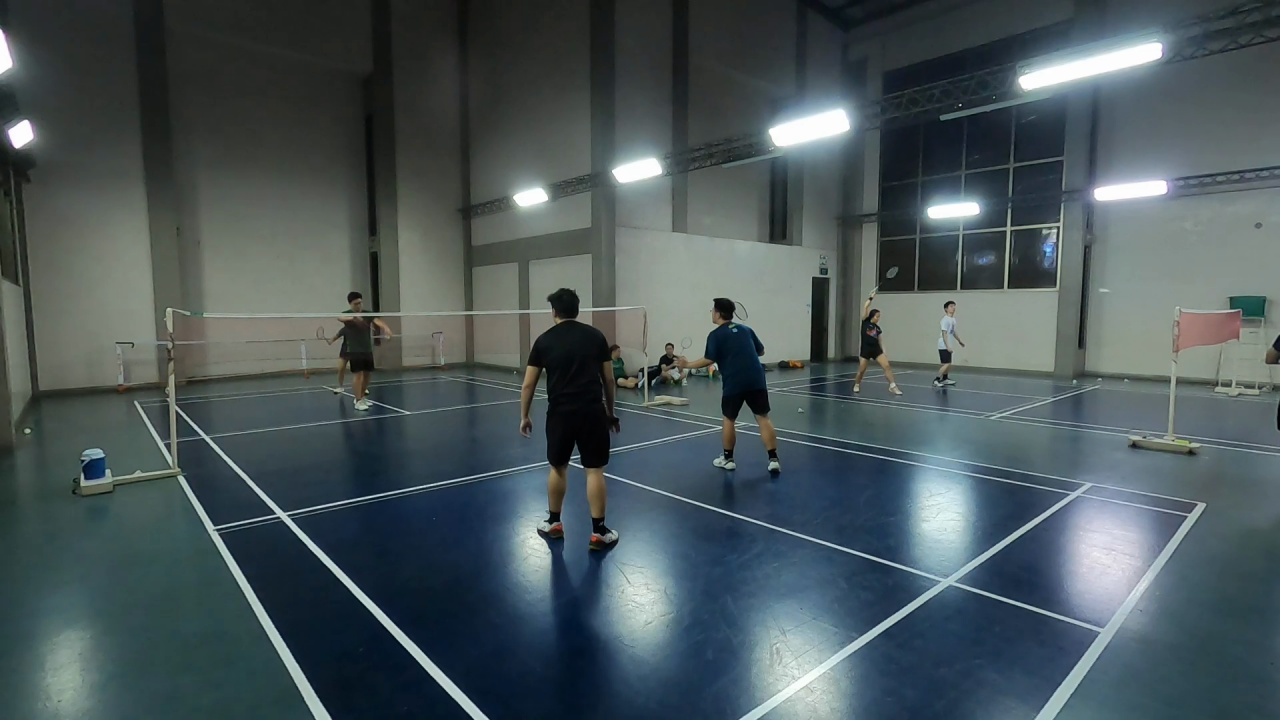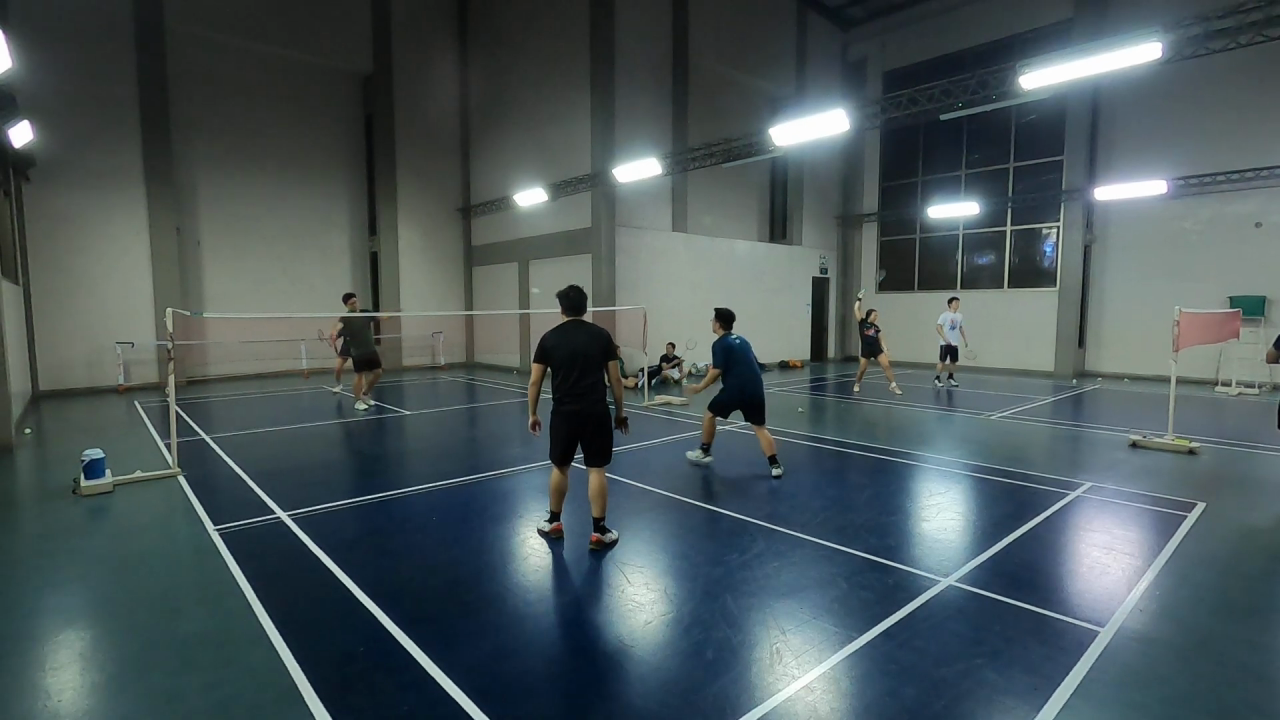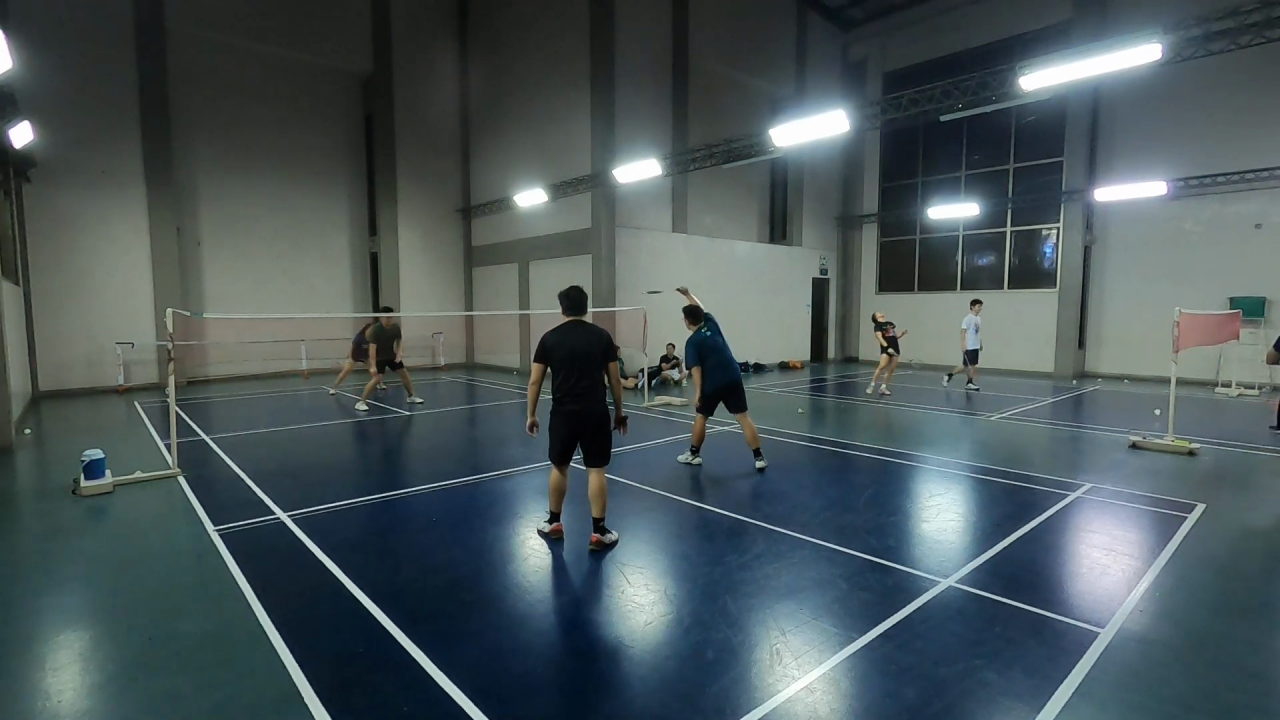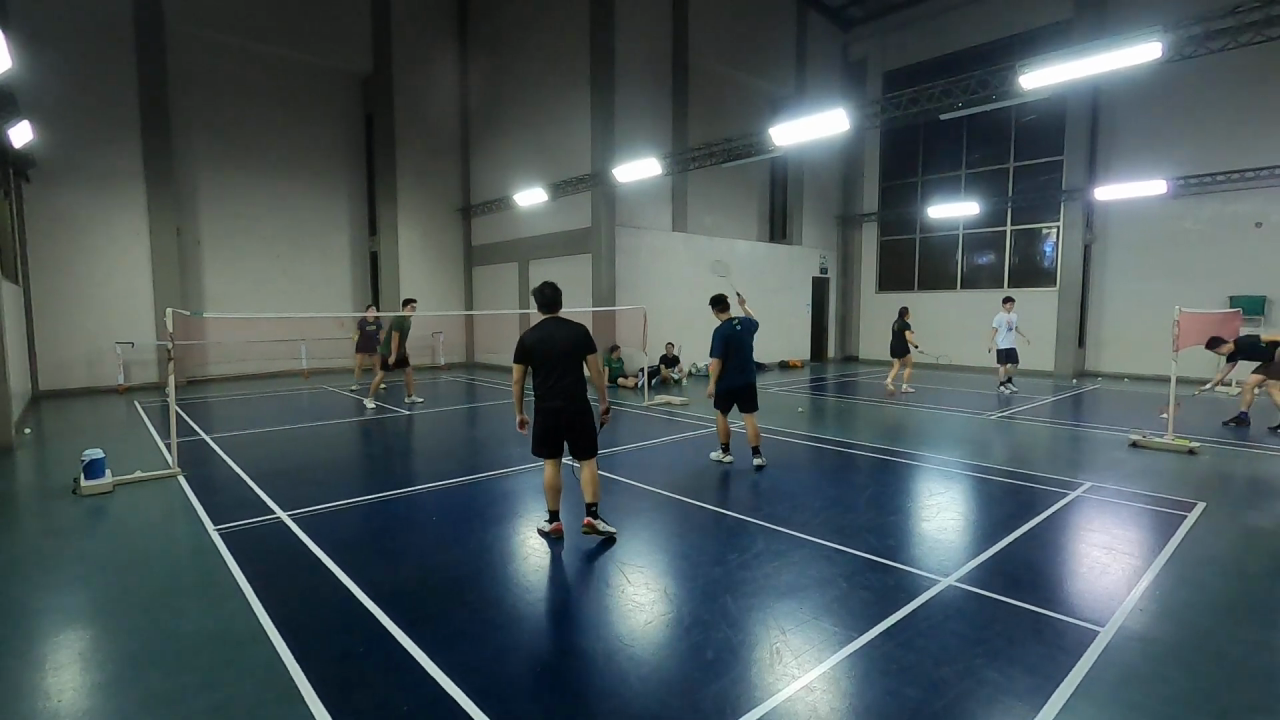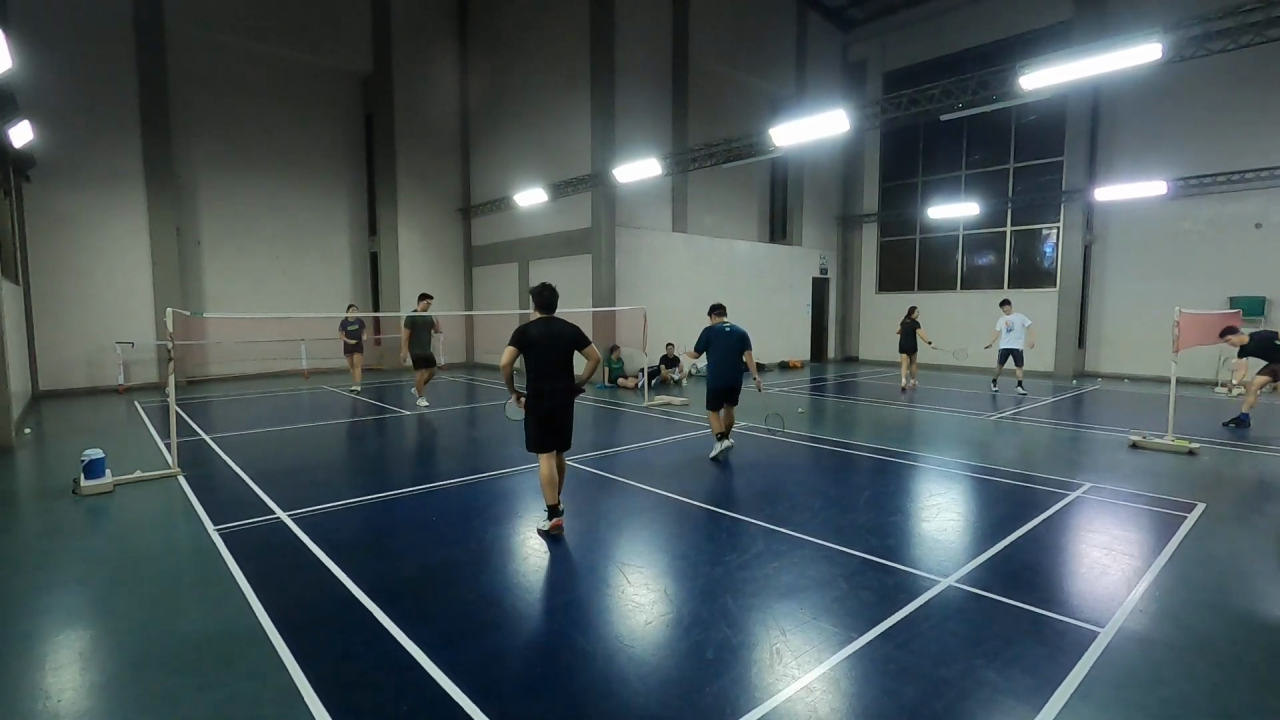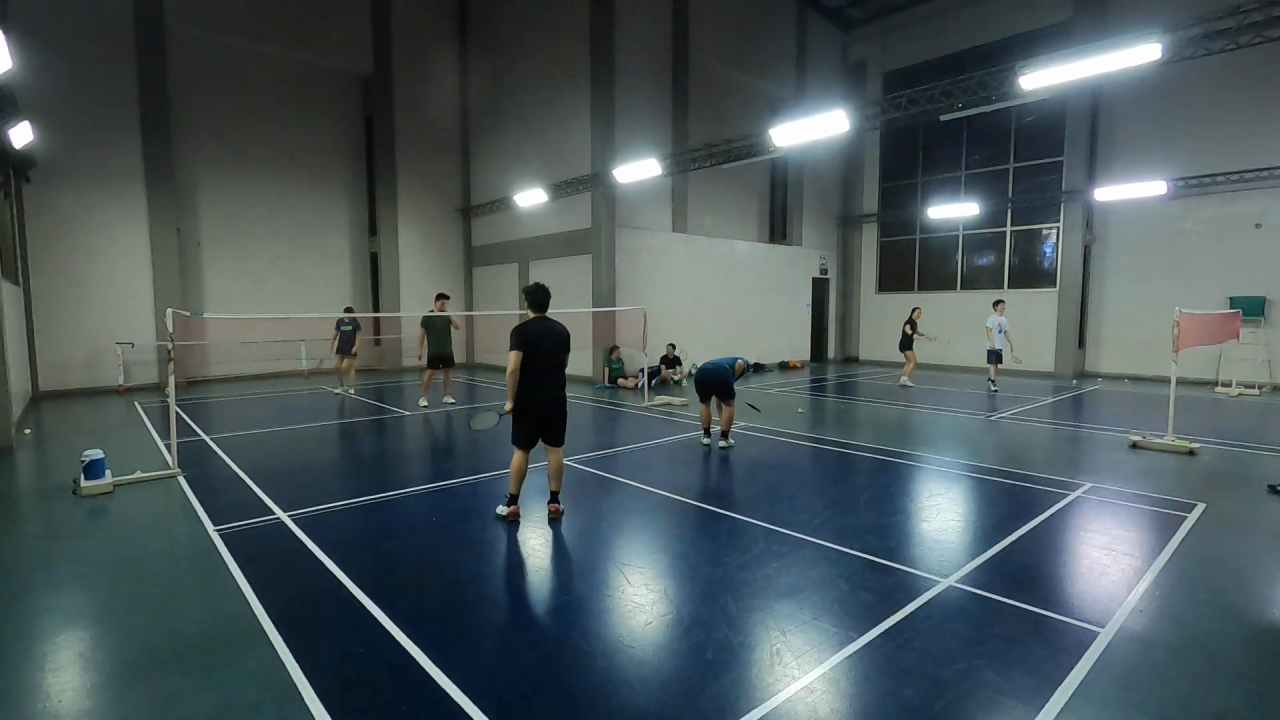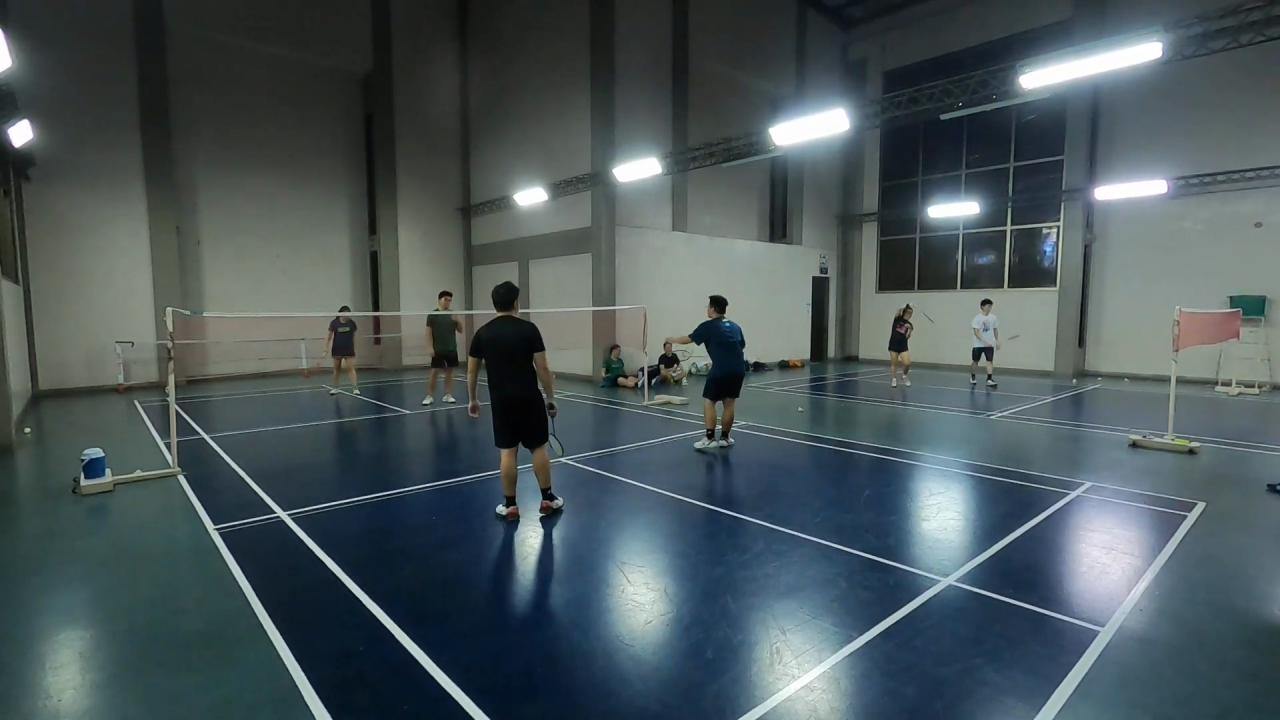
dt=0.7s
person 1, frame 1
left shoulder: (544, 340)
right shoulder: (595, 336)
left elbow: (528, 384)
right elbow: (609, 380)
left wrist: (524, 416)
right wrist: (610, 411)
left hip: (560, 413)
right hip: (592, 412)
left knee: (558, 467)
right knee: (595, 471)
left ankle: (554, 523)
right ankle: (599, 532)
person 1, frame 2
left shoulder: (549, 338)
right shoulder: (601, 335)
left elbow: (534, 382)
right elbow: (615, 379)
left wrist: (533, 414)
right wrist: (620, 412)
left hip: (564, 413)
right hip: (596, 412)
left knee: (559, 467)
right knee: (597, 470)
left ankle: (554, 522)
right ankle: (599, 532)
person 1, frame 3
left shoulder: (550, 338)
right shoulder: (602, 336)
left elbow: (535, 381)
right elbow: (615, 380)
left wrist: (531, 415)
right wrist: (619, 412)
left hip: (563, 413)
right hip: (595, 413)
left knee: (559, 467)
right knee: (596, 470)
left ankle: (554, 523)
right ankle: (599, 532)
person 1, frame 4
left shoulder: (528, 337)
right shoulder: (579, 331)
left elbow: (517, 381)
right elbow: (596, 371)
left wrist: (520, 413)
right wrist: (604, 404)
left hip: (546, 409)
right hip: (577, 407)
left knee: (551, 464)
right knee: (587, 461)
left ankle: (554, 521)
right ankle: (592, 516)
person 1, frame 5
left shoulder: (525, 331)
right shoulder: (570, 329)
left elbow: (505, 363)
right elbow: (595, 358)
left wrist: (513, 391)
right wrist: (579, 384)
left hip: (538, 403)
right hip: (564, 401)
left knee: (546, 458)
right knee: (559, 454)
left ankle: (554, 516)
right ankle: (556, 503)
person 1, frame 6
left shoulder: (521, 331)
right shoulder: (562, 330)
left elbow: (513, 368)
left wrist: (511, 399)
left hip: (529, 401)
right hip: (557, 399)
left knee: (521, 451)
right knee: (554, 450)
left ankle: (512, 504)
right ankle: (554, 503)
person 1, frame 7
left shoulder: (483, 333)
right shoulder: (528, 329)
left elbow: (471, 371)
right elbow: (542, 368)
left wrist: (473, 399)
right wrist: (550, 398)
left hip: (501, 401)
right hip: (529, 399)
left knee: (507, 452)
right knee: (539, 447)
left ankle: (510, 505)
right ankle: (547, 499)
